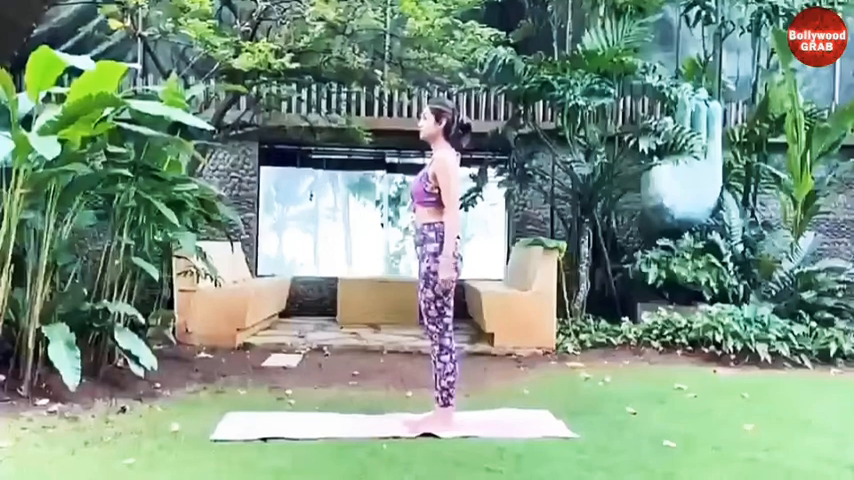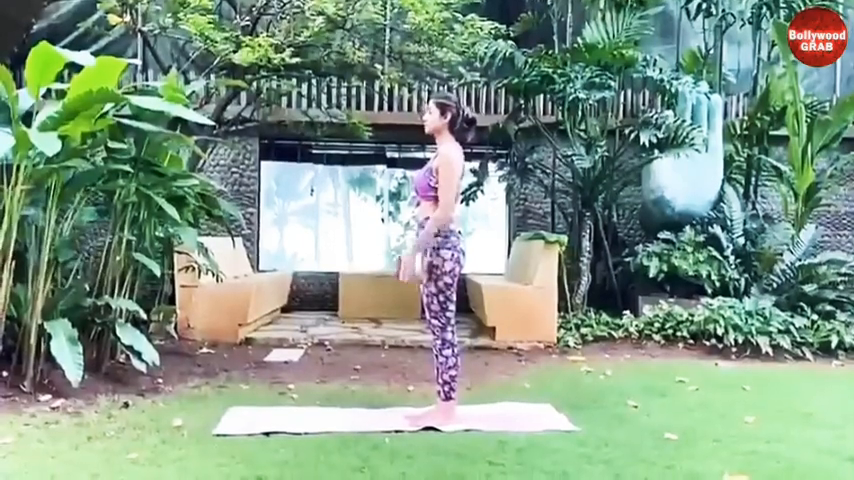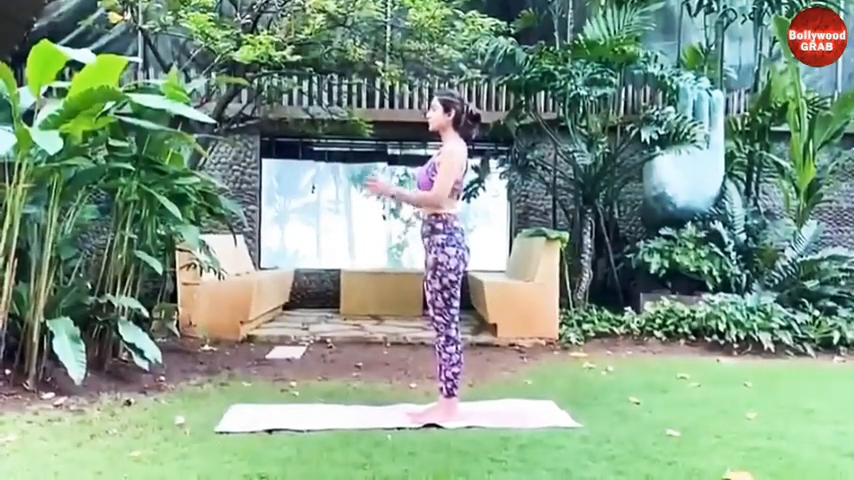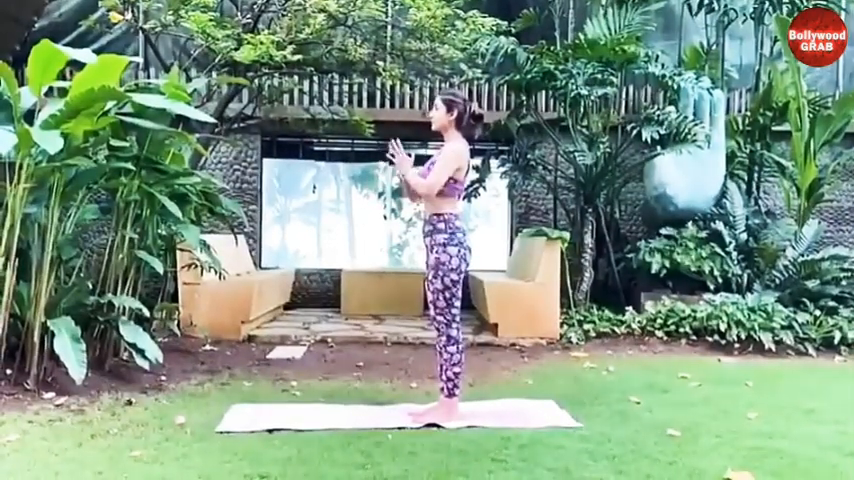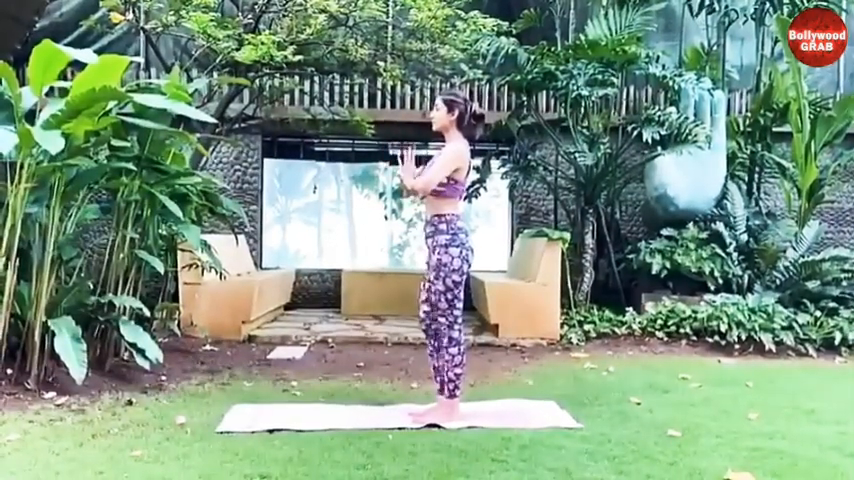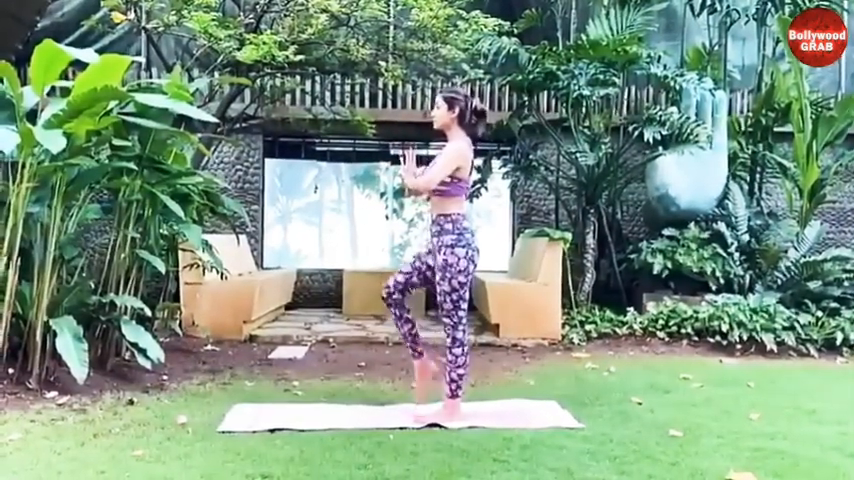
dt=0.7s
person 1, frame 1
left shoulder: (444, 158)
right shoulder: (438, 158)
left elbow: (452, 212)
left wrist: (448, 260)
left hip: (437, 247)
right hip: (430, 247)
left knee: (440, 332)
right knee: (436, 331)
left ankle: (444, 414)
right ankle: (442, 410)
person 1, frame 2
left shoulder: (449, 153)
right shoulder: (442, 153)
left elbow: (443, 210)
left wrist: (413, 250)
right wrist: (415, 249)
left hip: (442, 244)
right hip: (434, 244)
left knee: (443, 327)
right knee: (439, 326)
left ankle: (447, 408)
right ankle: (444, 403)
person 1, frame 3
left shoulder: (453, 149)
right shoulder: (447, 150)
left elbow: (437, 198)
left wrist: (392, 191)
right wrist: (394, 192)
left hip: (445, 238)
right hip: (438, 238)
left knee: (446, 323)
right knee: (442, 323)
left ankle: (448, 405)
right ankle: (446, 400)
person 1, frame 4
left shoulder: (456, 148)
right shoulder: (447, 149)
left elbow: (428, 189)
right elbow: (414, 194)
left wrist: (406, 170)
right wrist: (404, 169)
left hip: (447, 238)
right hip: (438, 237)
left knee: (448, 321)
right knee: (442, 321)
left ankle: (450, 405)
right ankle: (446, 399)
person 1, frame 5
left shoulder: (456, 149)
right shoulder: (448, 150)
left elbow: (423, 186)
right elbow: (415, 189)
left wrist: (409, 177)
right wrist: (408, 176)
left hip: (449, 239)
right hip: (440, 239)
left knee: (448, 322)
right knee: (432, 321)
left ankle: (450, 405)
right ankle: (444, 399)
person 1, frame 6
left shoulder: (458, 147)
right shoulder: (452, 148)
left elbow: (424, 185)
right elbow: (422, 186)
left wrist: (410, 177)
right wrist: (412, 177)
left hip: (455, 239)
right hip: (442, 238)
left knee: (454, 322)
right knee: (393, 290)
left ankle: (452, 406)
right ankle: (421, 361)
